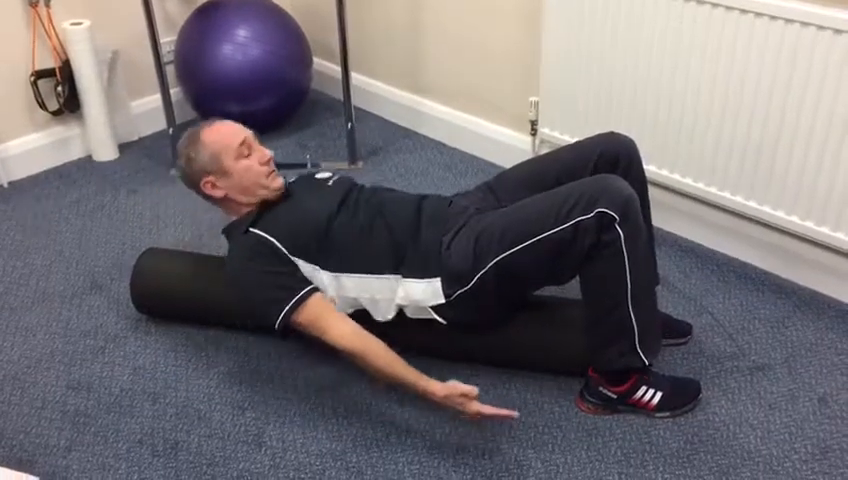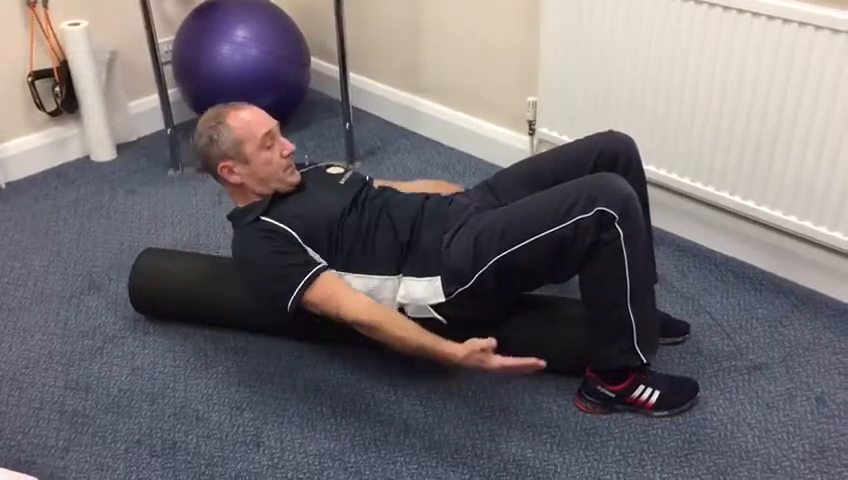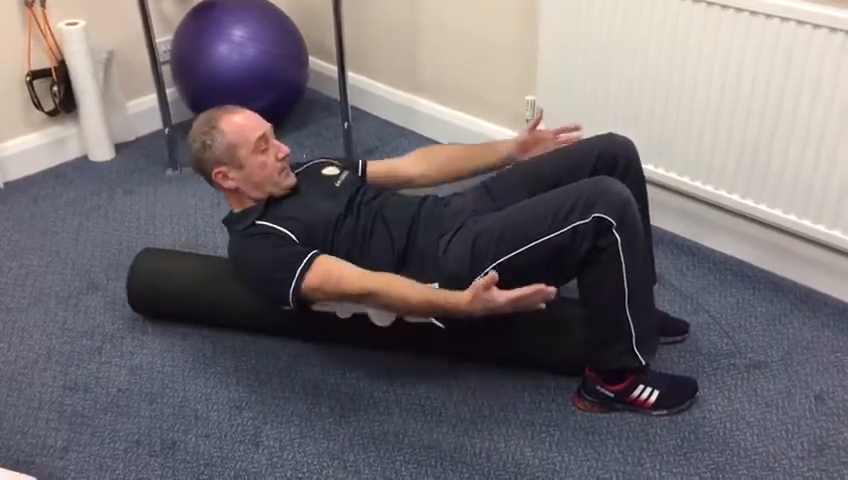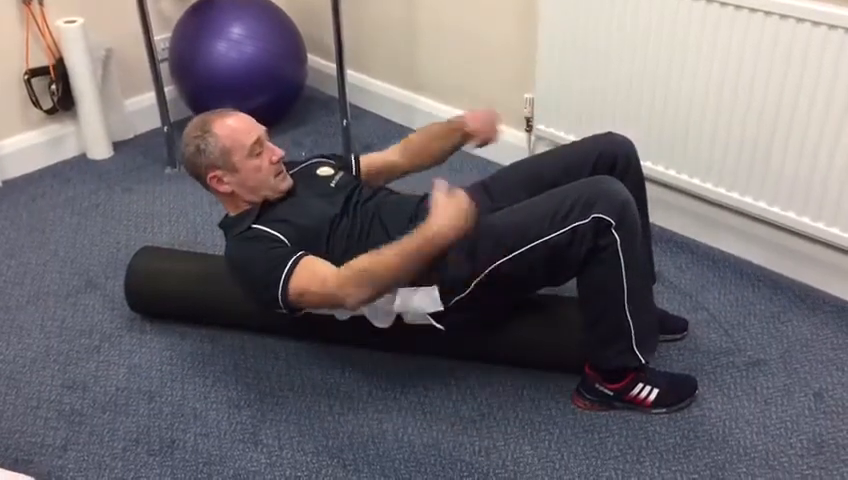
dt=0.4s
person 1, frame 1
left shoulder: (297, 187)
right shoulder: (254, 254)
right elbow: (337, 332)
right wrist: (433, 390)
left hip: (455, 215)
right hip: (455, 273)
left knee: (614, 152)
right knee: (610, 203)
left ankle: (630, 310)
right ankle: (618, 379)
person 1, frame 2
left shoulder: (309, 175)
right shoulder: (260, 242)
right elbow: (352, 309)
left wrist: (521, 201)
right wrist: (453, 354)
left hip: (456, 215)
right hip: (454, 270)
left knee: (613, 150)
right knee: (610, 202)
left ankle: (630, 309)
right ankle: (616, 378)
person 1, frame 3
left shoulder: (305, 173)
right shoulder: (257, 245)
left elbow: (413, 167)
right elbow: (360, 286)
left wrist: (513, 150)
right wrist: (464, 304)
left hip: (454, 215)
right hip: (450, 265)
left knee: (611, 153)
right knee: (607, 206)
left ankle: (629, 308)
right ankle: (617, 378)
person 1, frame 4
left shoulder: (299, 172)
right shoulder: (252, 247)
left elbow: (401, 159)
right elbow: (347, 287)
left wrist: (460, 129)
right wrist: (437, 233)
left hip: (452, 217)
right hip: (446, 274)
left knee: (612, 152)
right knee: (606, 206)
left ankle: (628, 310)
right ankle: (615, 377)
